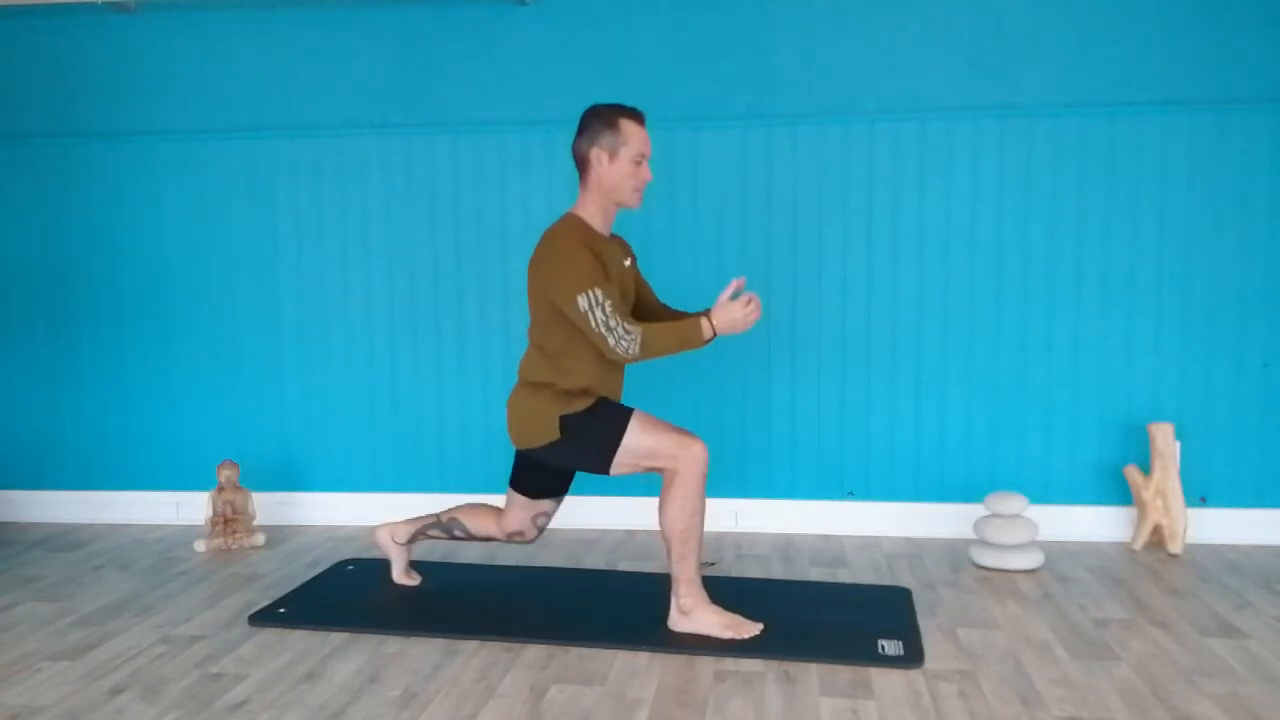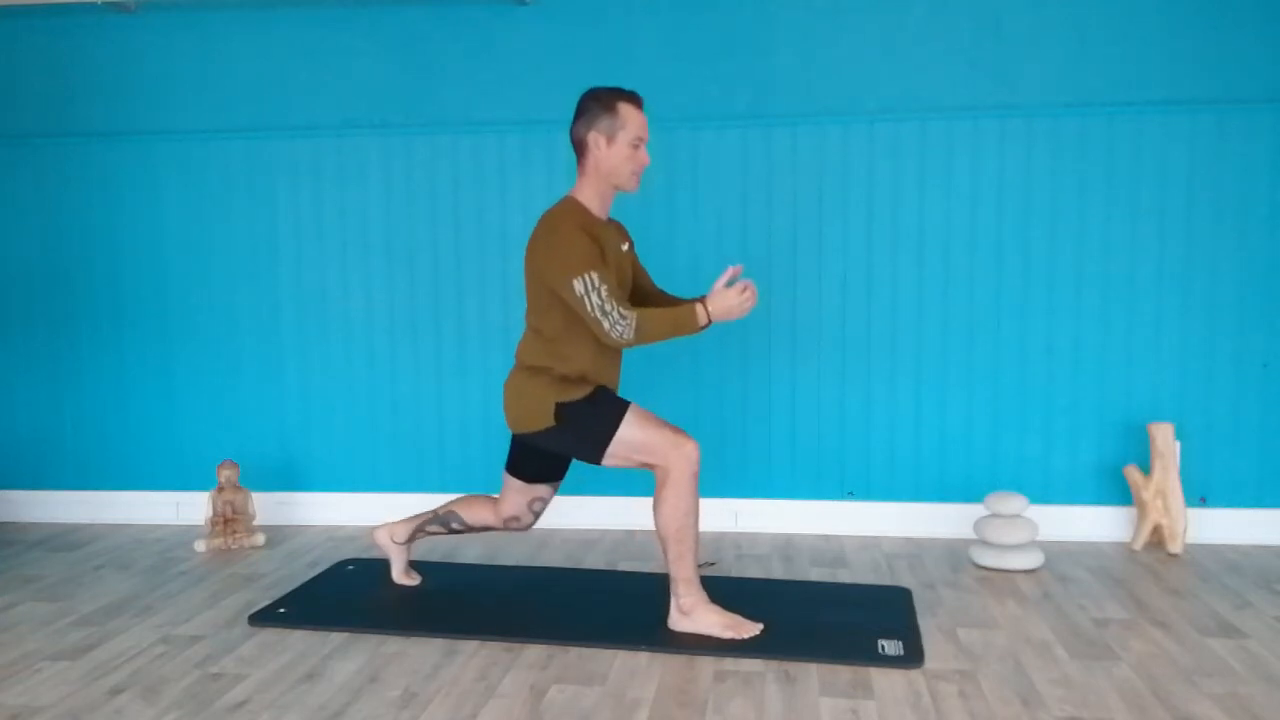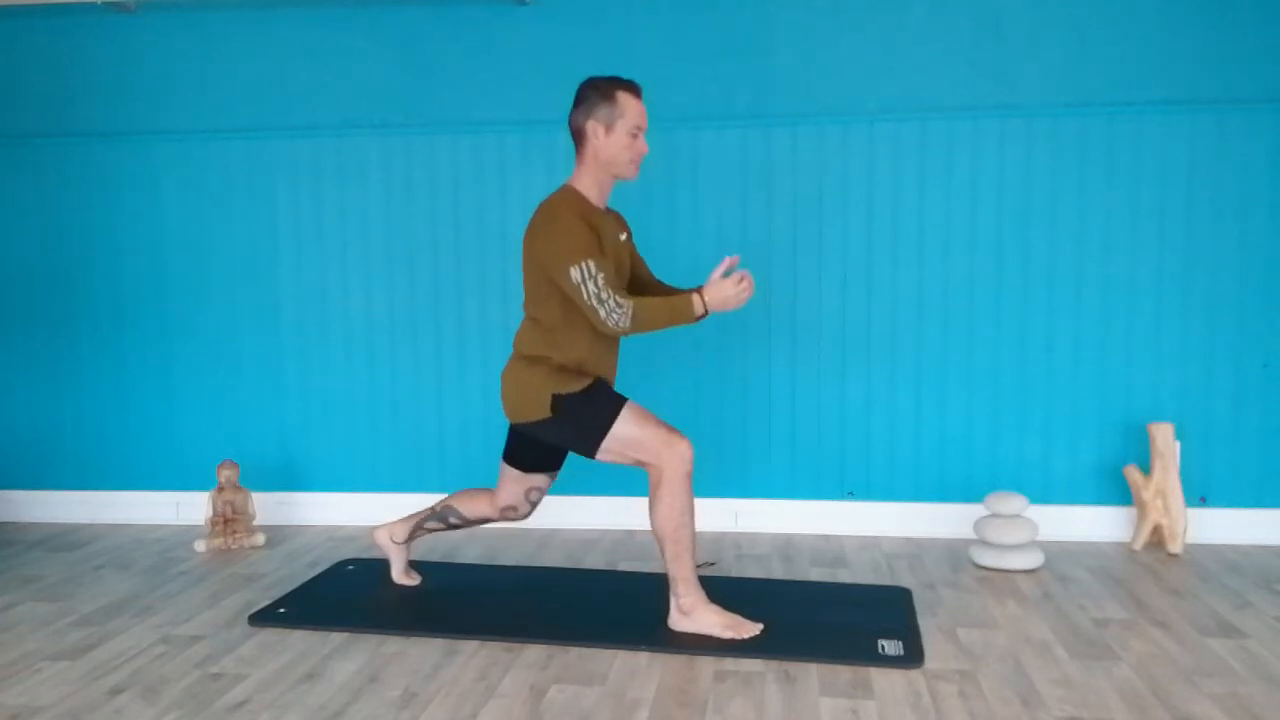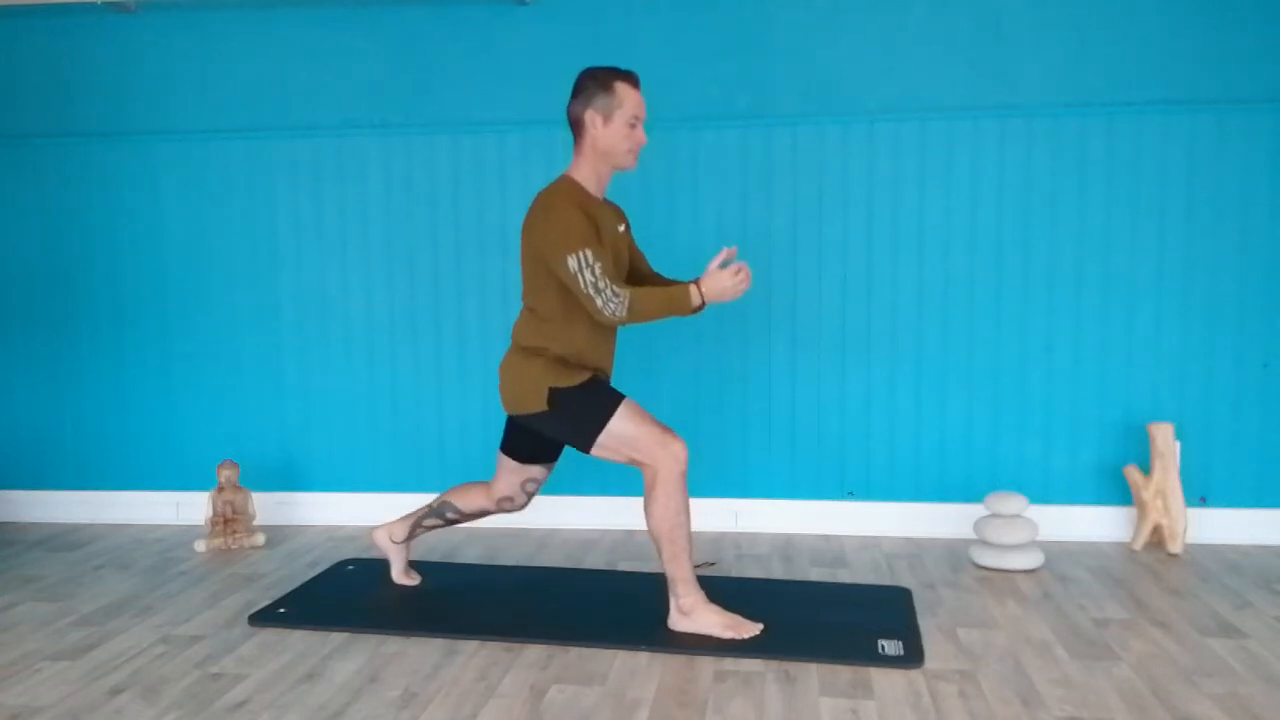
dt=0.1s
person 1, frame 1
left shoulder: (615, 249)
right shoulder: (566, 249)
left elbow: (652, 316)
right elbow: (621, 341)
left wrist: (711, 315)
right wrist: (710, 327)
left hip: (558, 409)
right hip: (556, 411)
left knee: (516, 528)
right knee: (687, 454)
left ankle: (401, 535)
right ankle: (689, 606)
person 1, frame 2
left shoulder: (613, 234)
right shoulder: (563, 233)
left elbow: (651, 303)
right elbow: (617, 327)
left wrist: (707, 303)
right wrist: (706, 312)
left hip: (556, 397)
right hip: (551, 398)
left knee: (510, 515)
right knee: (679, 453)
left ankle: (399, 535)
right ankle: (688, 605)
person 1, frame 3
left shoulder: (611, 224)
right shoulder: (561, 221)
left elbow: (647, 293)
right elbow: (613, 315)
left wrist: (704, 295)
right wrist: (703, 304)
left hip: (554, 385)
right hip: (550, 386)
left knee: (509, 505)
right knee: (672, 453)
left ankle: (399, 534)
right ankle: (688, 605)
person 1, frame 4
left shoulder: (609, 215)
right shoulder: (559, 211)
left elbow: (646, 285)
right elbow: (611, 305)
left wrist: (700, 287)
right wrist: (700, 294)
left hip: (554, 379)
right hip: (547, 379)
left knee: (504, 496)
right knee: (667, 453)
left ankle: (398, 533)
right ankle: (687, 605)
